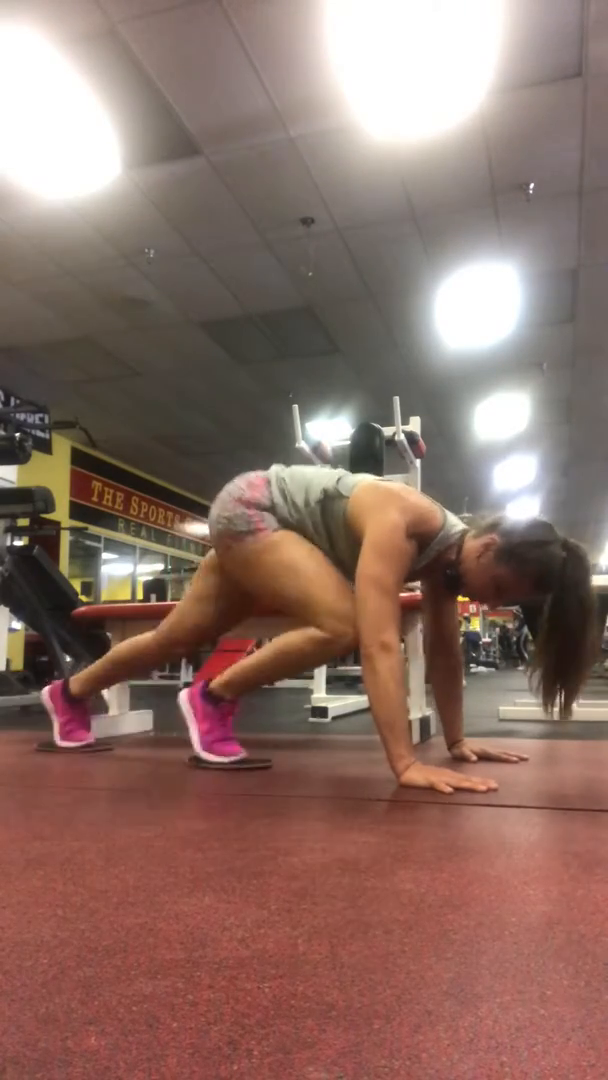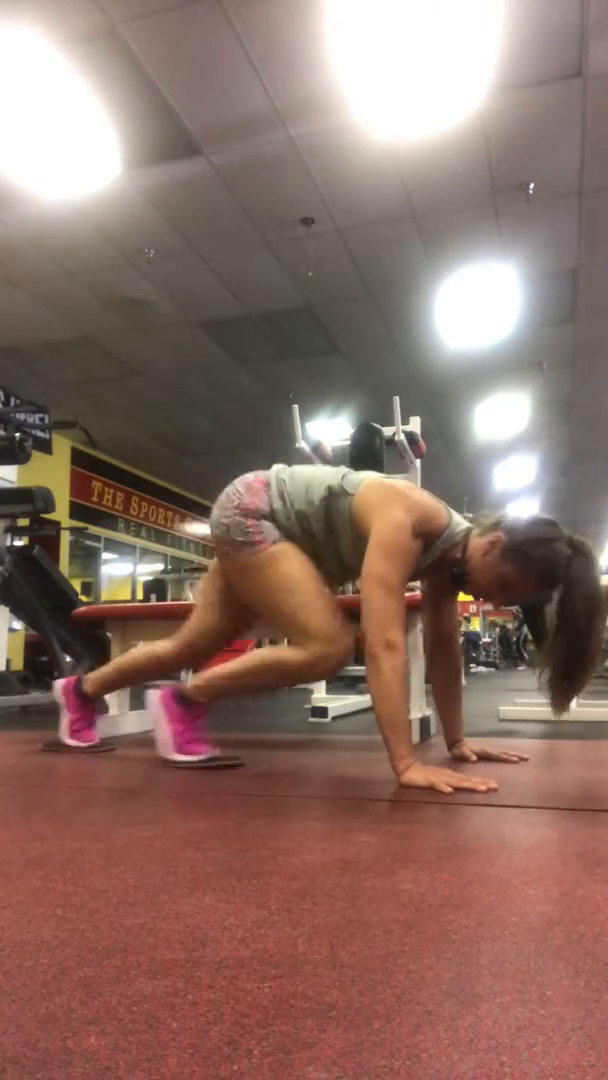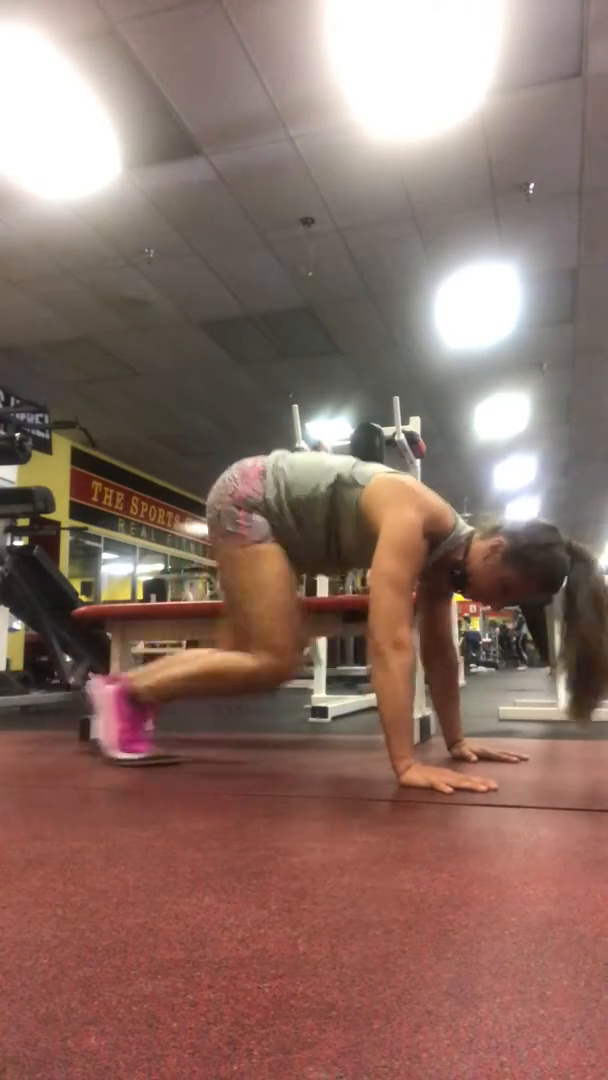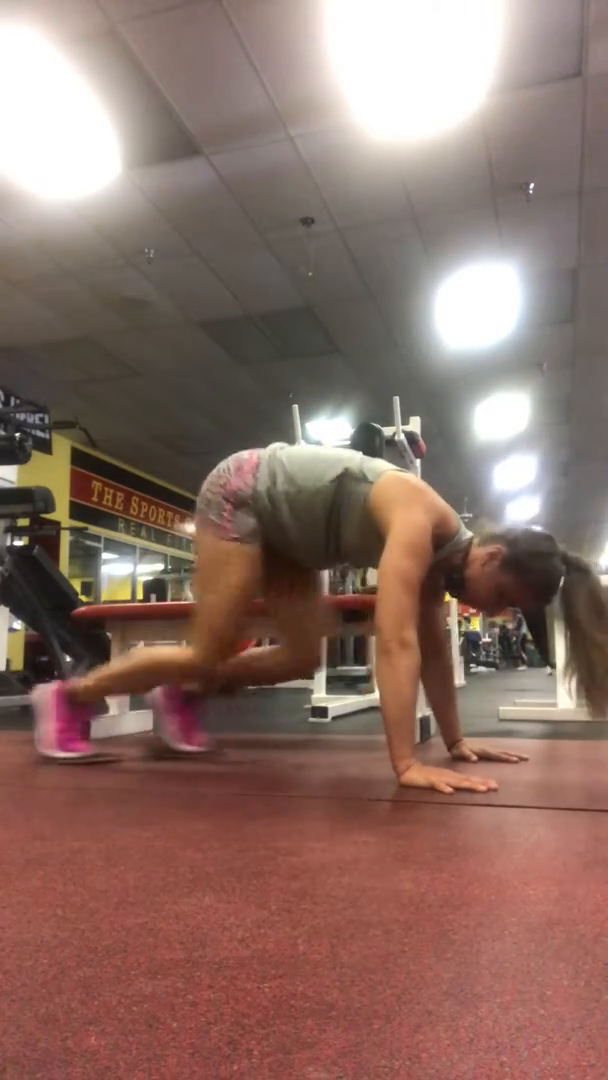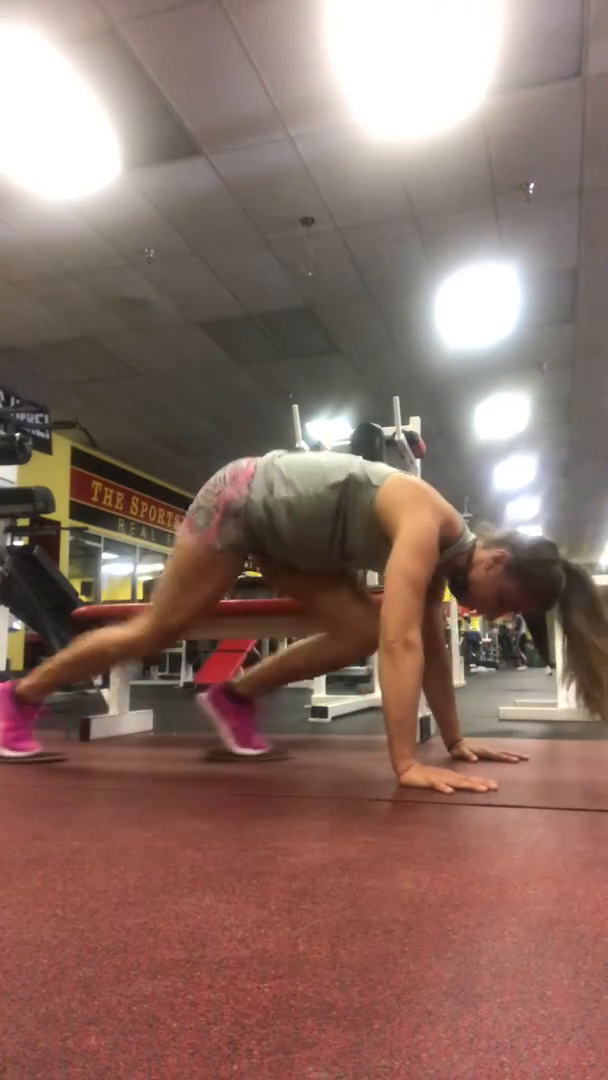
dt=0.1s
person 1, frame 1
left shoulder: (444, 552)
right shoulder: (398, 526)
left elbow: (443, 650)
right elbow: (380, 645)
left wrist: (456, 743)
right wrist: (405, 765)
left hip: (273, 529)
right hip: (248, 506)
left knee: (174, 639)
right knee: (340, 624)
left ankle: (69, 694)
right ankle: (211, 699)
person 1, frame 2
left shoulder: (449, 551)
right shoulder: (404, 524)
left elbow: (444, 649)
right elbow: (385, 644)
left wrist: (457, 742)
right wrist: (407, 765)
left hip: (273, 527)
right hip: (249, 510)
left knee: (189, 648)
right knee: (325, 648)
left ankle: (81, 692)
right ankle: (184, 702)
person 1, frame 3
left shoulder: (455, 546)
right shoulder: (412, 524)
left elbow: (439, 646)
right elbow: (390, 643)
left wrist: (457, 741)
right wrist: (407, 765)
left hip: (290, 520)
right hip: (248, 496)
left knee: (250, 654)
right knee: (275, 659)
left ankle: (128, 689)
right ankle: (124, 694)
person 1, frame 4
left shoulder: (445, 550)
right shoulder: (419, 525)
left elbow: (432, 645)
right elbow: (397, 643)
left wrist: (455, 742)
right wrist: (407, 765)
left hip: (281, 521)
right hip: (243, 491)
left knee: (302, 656)
right knee: (210, 653)
left ankle: (180, 695)
right ankle: (65, 697)
person 1, frame 5
left shoulder: (440, 553)
right shoulder: (425, 524)
left elbow: (430, 648)
right elbow: (402, 644)
left wrist: (455, 743)
right wrist: (407, 764)
left hip: (282, 525)
right hip: (242, 499)
left knee: (357, 631)
right knee: (150, 634)
left ankle: (235, 699)
